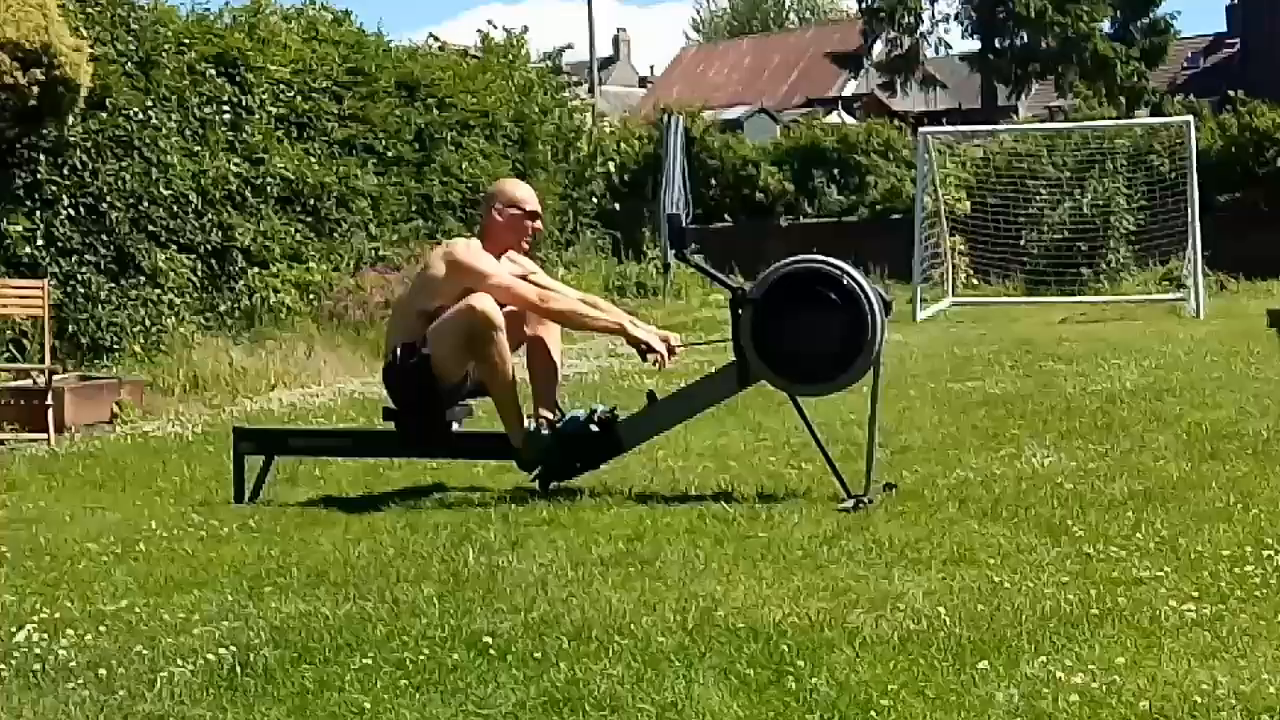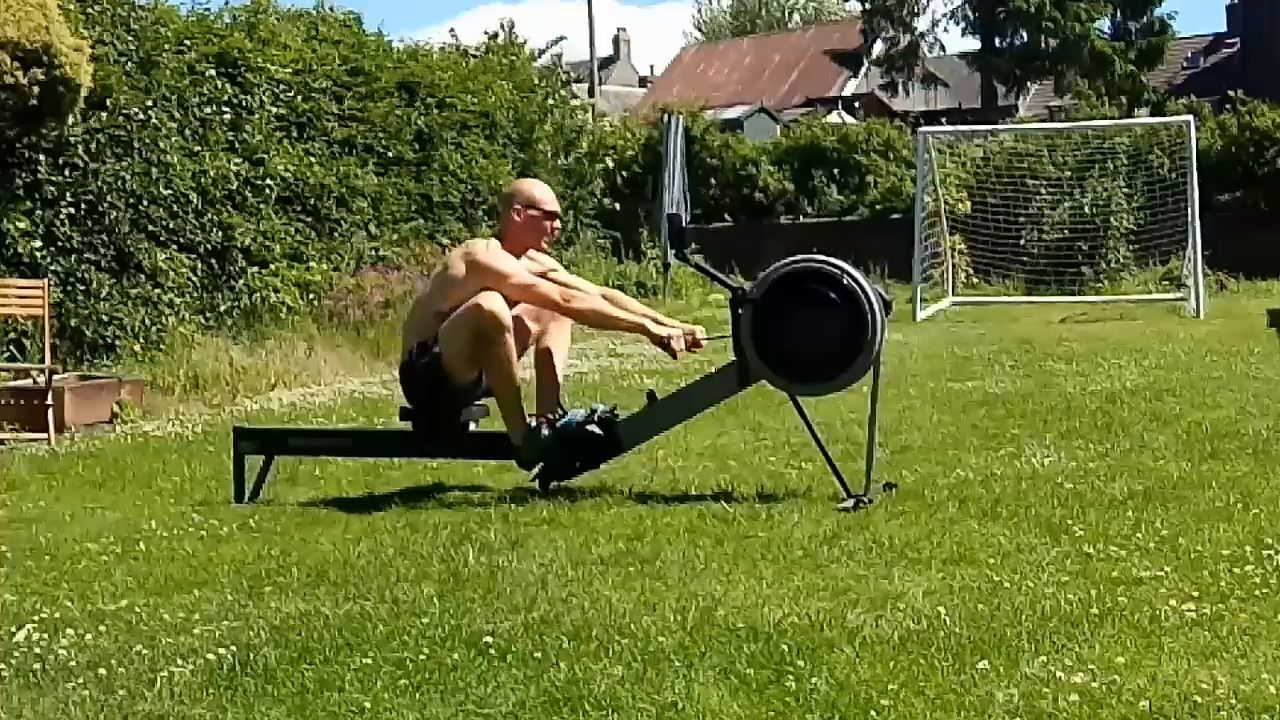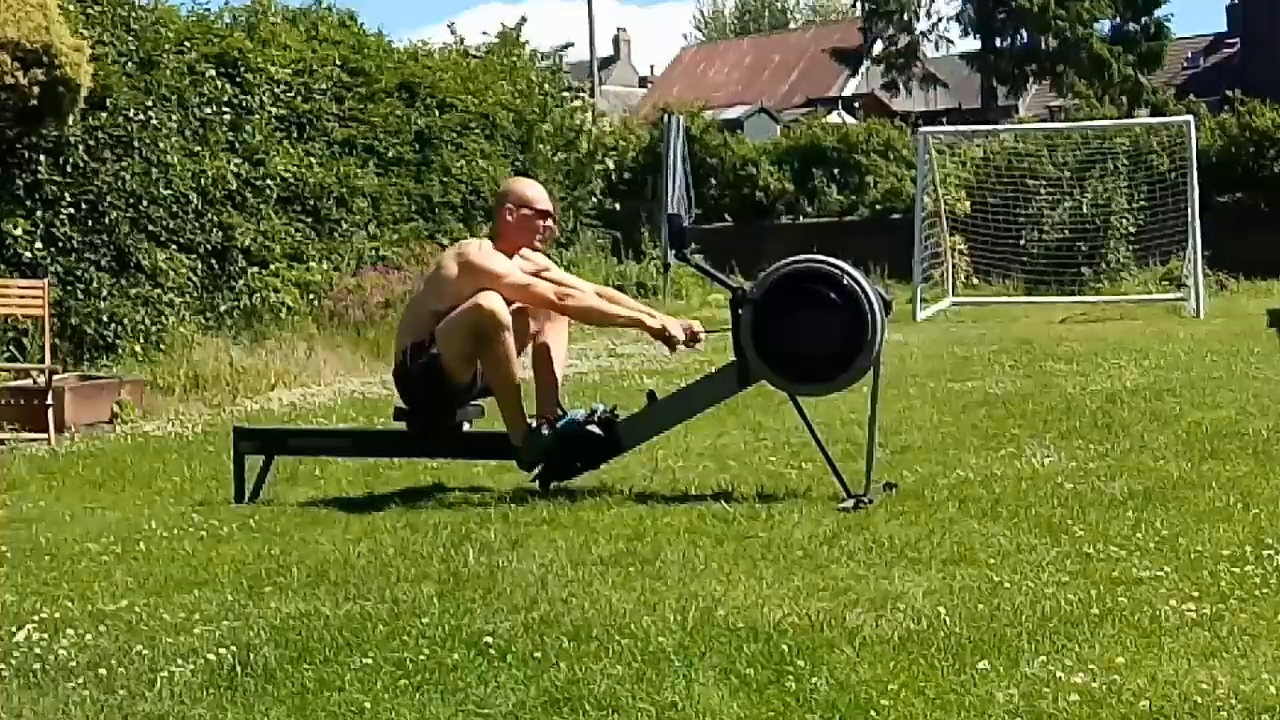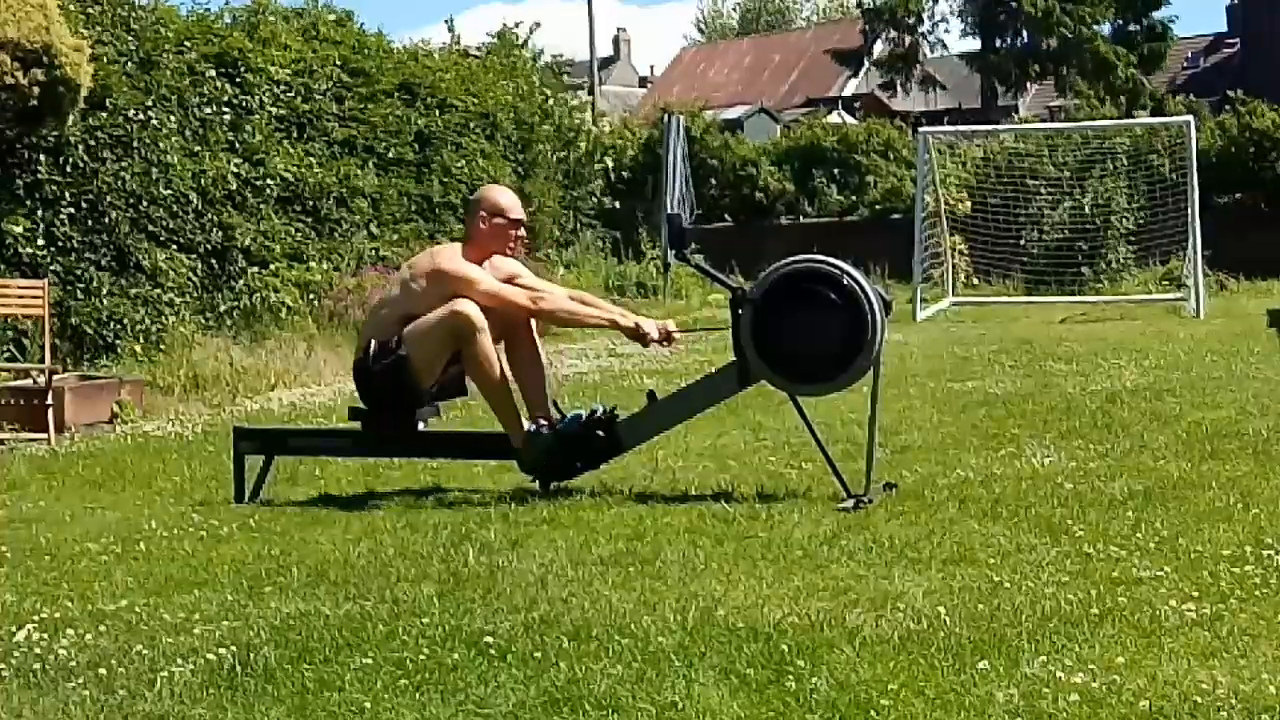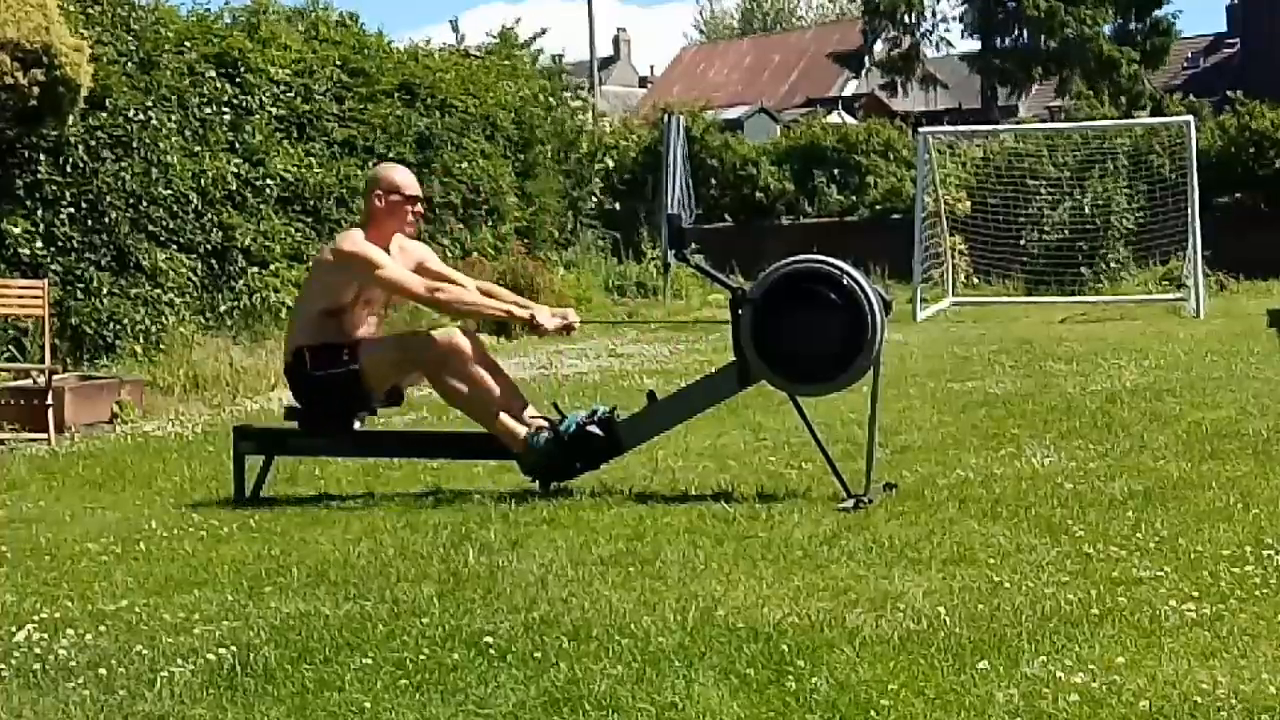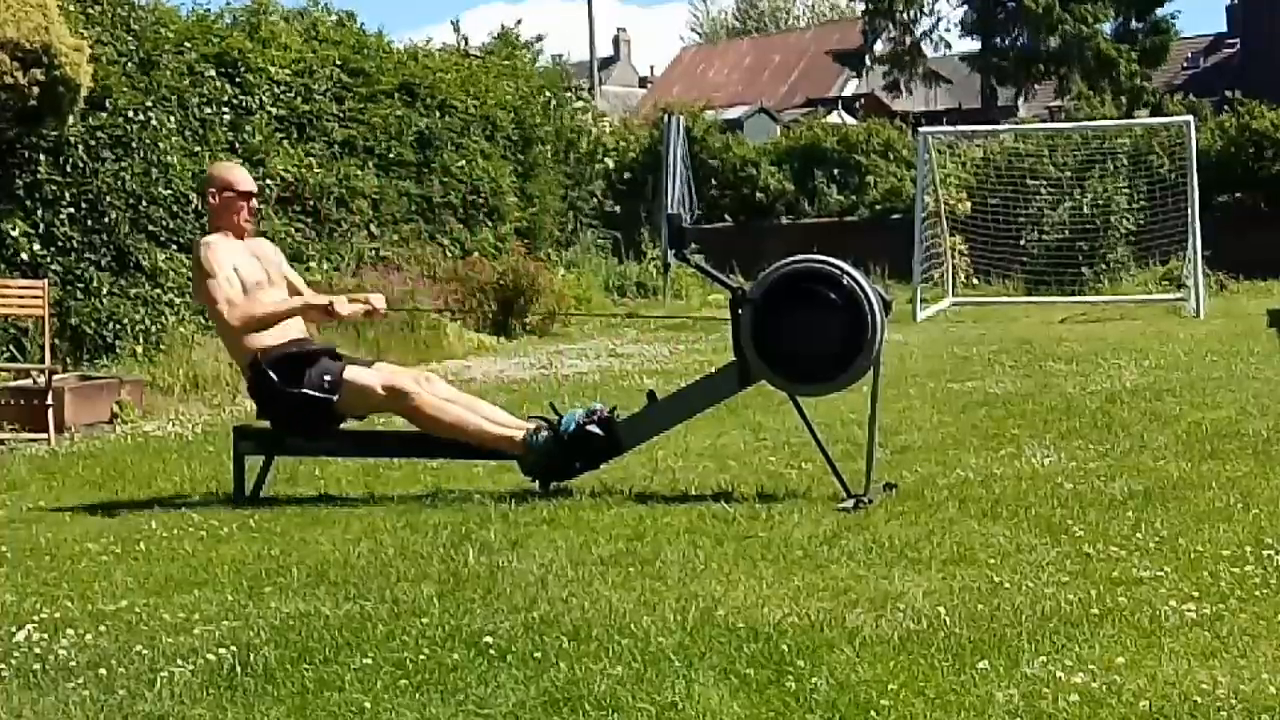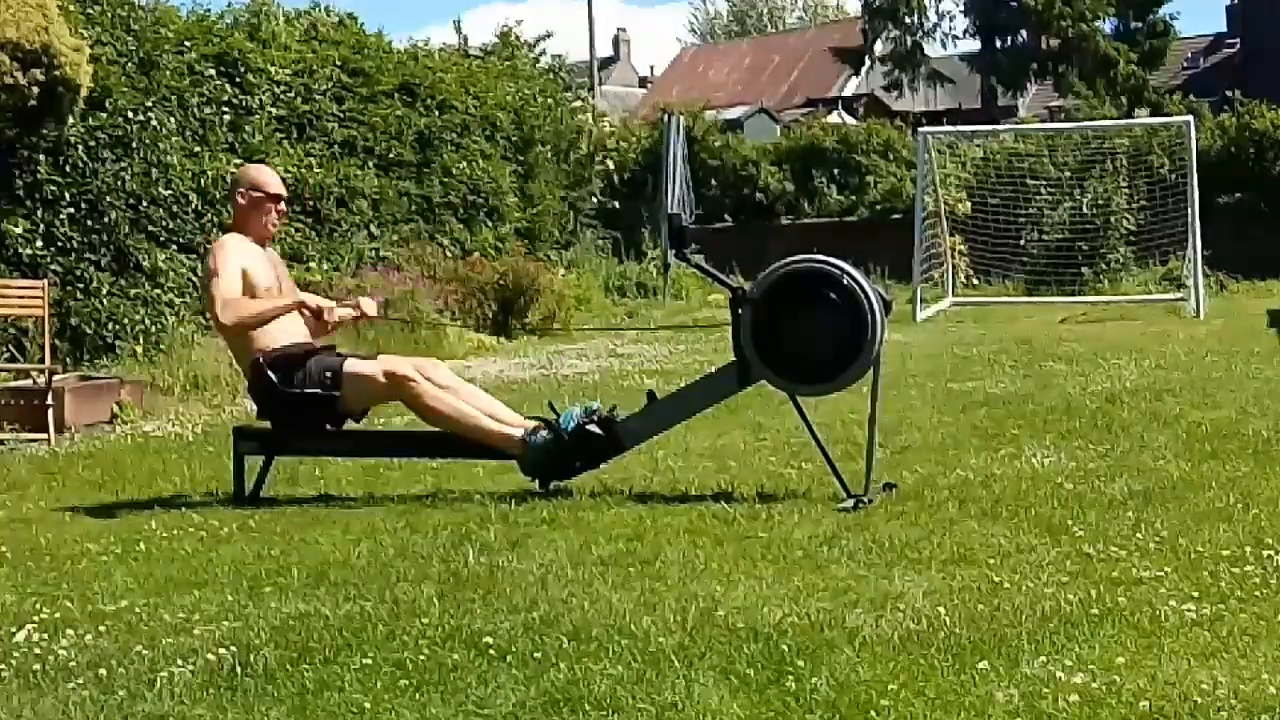
dt=0.5s
person 1, frame 1
left shoulder: (514, 264)
right shoulder: (463, 256)
left elbow: (580, 300)
right elbow: (545, 301)
left wrist: (648, 330)
right wrist: (624, 330)
left hip: (452, 375)
right hip: (412, 378)
left knee: (541, 314)
right knee: (481, 306)
left ankle: (544, 423)
right ankle: (521, 440)
person 1, frame 2
left shoulder: (533, 261)
right shoulder: (482, 257)
left elbow: (601, 295)
right elbow: (568, 301)
left wrist: (672, 325)
right wrist: (647, 329)
left hip: (466, 375)
right hip: (427, 378)
left knee: (553, 310)
right knee: (489, 306)
left ankle: (546, 423)
right ankle: (523, 440)
person 1, frame 3
left shoulder: (526, 261)
right shoulder: (476, 258)
left elbow: (596, 292)
right elbow: (564, 298)
left wrist: (665, 319)
right wrist: (644, 322)
left hip: (460, 375)
right hip: (422, 378)
left knee: (549, 311)
right knee: (489, 305)
left ankle: (546, 425)
right ankle: (525, 440)
person 1, frame 4
left shoulder: (498, 266)
right shoulder: (448, 267)
left elbow: (569, 297)
right elbow: (538, 304)
left wrist: (639, 319)
right wrist: (620, 322)
left hip: (423, 372)
right hip: (381, 375)
left knee: (518, 315)
right knee: (464, 313)
left ankle: (541, 425)
right ankle: (524, 441)
person 1, frame 5
left shoulder: (407, 250)
right shoulder: (353, 250)
left elbow: (474, 287)
right elbow: (432, 295)
left wrist: (538, 310)
right wrist: (523, 315)
left hip: (355, 364)
right hip: (315, 372)
left knee: (458, 342)
right knee: (431, 347)
left ankle: (541, 428)
right ankle: (528, 444)
person 1, frame 6
left shoulder: (262, 248)
right shoulder: (213, 250)
left elbow: (311, 306)
right elbow: (234, 318)
left wrist: (353, 301)
right wrist: (312, 301)
left hip: (309, 360)
right hip: (277, 374)
left knee: (427, 382)
right knee: (398, 390)
left ankle: (538, 430)
right ankle: (526, 445)
person 1, frame 7
left shoulder: (268, 253)
right shoulder: (229, 250)
left elbow: (317, 318)
right elbow: (225, 316)
left wrist: (348, 309)
right wrist: (305, 301)
left hip: (308, 364)
right hip: (278, 380)
left knee: (430, 369)
right knee: (401, 376)
left ankle: (536, 431)
right ankle: (522, 445)
